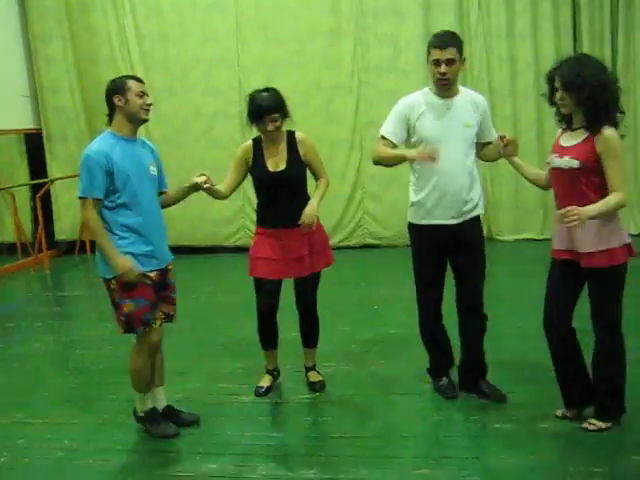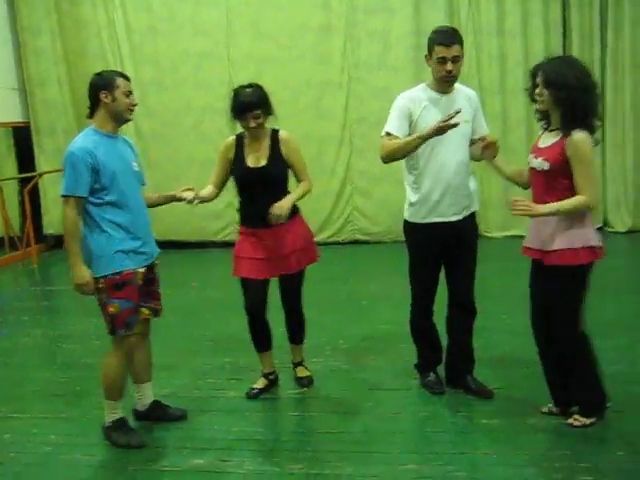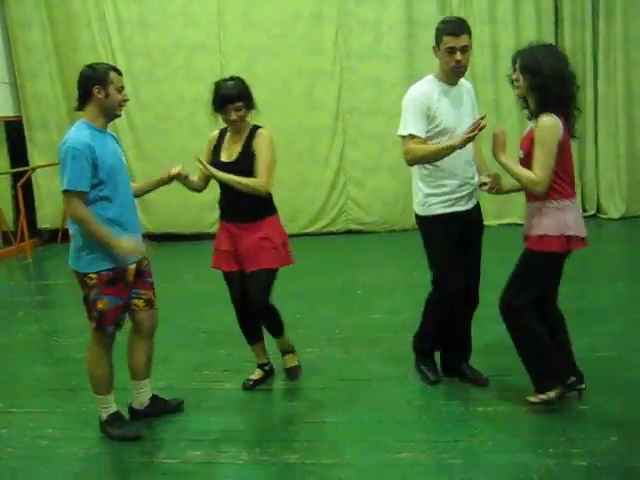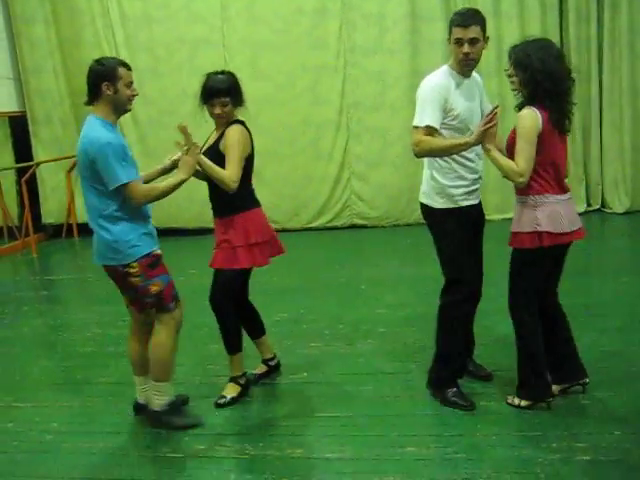
dt=0.3s
person 1, frame 1
left shoulder: (476, 102)
right shoulder: (410, 105)
right elbow: (378, 154)
left wrist: (501, 151)
right wrist: (409, 153)
left hip: (467, 219)
right hip: (425, 222)
left knee: (472, 302)
right knee: (429, 303)
left ankle: (473, 374)
right ankle: (440, 370)
person 1, frame 2
left shoulder: (470, 98)
right shoulder: (409, 101)
right elbow: (386, 153)
left wrist: (485, 151)
right wrist: (427, 132)
left hip: (464, 216)
right hip: (423, 219)
left knee: (464, 299)
right knee: (423, 300)
left ankle: (460, 370)
right ankle: (428, 366)
person 1, frame 3
left shoulder: (467, 88)
right shoulder: (419, 95)
right elbow: (410, 154)
left wrist: (484, 172)
right wrist: (458, 143)
left hip: (469, 206)
right hip: (436, 209)
left knee: (468, 289)
right knee: (448, 286)
left ankle: (456, 359)
right ankle: (424, 348)
person 1, frame 4
left shoulder: (476, 82)
right shoulder: (435, 85)
right elbow: (420, 145)
right wrist: (470, 141)
left hip: (471, 200)
right hip: (444, 204)
left knee: (471, 287)
right knee: (461, 286)
left ankle: (461, 357)
right ankle: (442, 377)
person 2, frame 1
left shoulder: (147, 149)
right shoulder: (98, 153)
right elbow: (90, 212)
left wrist: (190, 188)
right wrist: (115, 257)
left hip: (159, 259)
right hip: (127, 265)
left knee: (157, 336)
right knee: (148, 338)
left ankle: (159, 405)
right ankle: (144, 409)
person 2, frame 2
left shoulder: (125, 144)
right shoulder: (82, 150)
right elbow: (71, 211)
left wrist: (172, 196)
right wrist: (77, 265)
left hip: (144, 255)
right hip: (113, 263)
left knee: (142, 332)
right knee: (124, 341)
left ankle: (145, 402)
right ankle: (113, 419)
person 2, frame 3
left shoulder: (108, 138)
right shoulder: (78, 144)
right elbow: (76, 207)
left wrist: (163, 180)
right wrist: (115, 240)
left hip: (129, 255)
right hip: (100, 261)
left knee: (146, 323)
right knee: (104, 338)
left ankle: (143, 400)
right ankle: (108, 414)
person 2, frame 4
left shoulder: (106, 131)
right shoulder: (102, 139)
right elbow: (137, 195)
left wrist: (164, 168)
right wrist: (181, 175)
left hip: (132, 243)
right hip: (128, 246)
left knee: (144, 320)
right knee: (170, 316)
left ankle: (147, 396)
right ankle: (159, 403)
person 3, frame 1
left shoulder: (605, 136)
right shoulder: (563, 133)
left elbow: (620, 195)
right elbow: (547, 181)
left wrist: (588, 212)
right wrist: (512, 159)
left hip: (603, 243)
right hip: (567, 241)
left knee: (605, 327)
right knee: (555, 321)
left ankle: (609, 408)
right ankle: (579, 398)
person 3, frame 2
left shoulder: (578, 138)
right shoulder: (545, 132)
left elbow: (588, 199)
right elbow: (527, 180)
left wrist: (541, 209)
right wrist: (493, 160)
left hip: (571, 240)
right hip: (543, 240)
left knee: (567, 324)
right knee: (543, 322)
left ankle: (591, 402)
right ankle: (566, 397)
person 3, frame 3
left shoulder: (547, 123)
right shoulder: (545, 119)
left elbow: (539, 183)
left wrist: (502, 158)
right wrist: (506, 187)
left hip: (554, 225)
right hip: (555, 222)
left knee: (514, 302)
right knee: (542, 303)
left ankle: (551, 378)
right ankle: (566, 377)
person 3, frame 4
left shoulder: (529, 115)
right shoulder: (553, 114)
left elbow: (520, 175)
left wrist: (490, 147)
left hip: (538, 219)
right hip: (558, 215)
left knee: (522, 305)
right knee: (544, 299)
left ankle: (534, 388)
right ankle: (569, 373)
person 4, frame 1
left shoulder: (300, 141)
right shoulder: (248, 150)
left elbow: (323, 178)
right elbow: (226, 190)
left wrist: (314, 203)
right wrist: (209, 188)
left hip: (305, 234)
right hip: (268, 237)
left knee: (306, 304)
right knee: (266, 308)
left ankle: (310, 365)
right ankle: (271, 369)
person 4, frame 2
left shoulder: (283, 140)
right shoulder: (230, 146)
left elbow: (306, 181)
right elbow: (215, 188)
left wrist: (288, 201)
right wrist: (197, 195)
left hip: (288, 233)
right hip: (251, 236)
left knee: (292, 302)
right knee: (254, 308)
left ankle: (298, 361)
right ankle: (268, 372)
person 4, frame 3
left shoulder: (261, 137)
right shoulder: (214, 139)
left elbow: (264, 186)
right elbow: (200, 184)
left wrist: (217, 174)
right wrist: (185, 177)
left hip: (262, 229)
right hip: (230, 230)
left knee: (258, 301)
right knee: (240, 302)
left ankle: (286, 347)
right ankle: (263, 363)
person 4, frame 4
left shoulder: (236, 131)
right shoulder: (220, 131)
left elbow: (231, 182)
left wrist: (196, 156)
left hip: (242, 225)
right hip: (230, 225)
left knee: (221, 299)
right knee: (236, 299)
left ankle: (237, 377)
right ankle: (270, 359)
